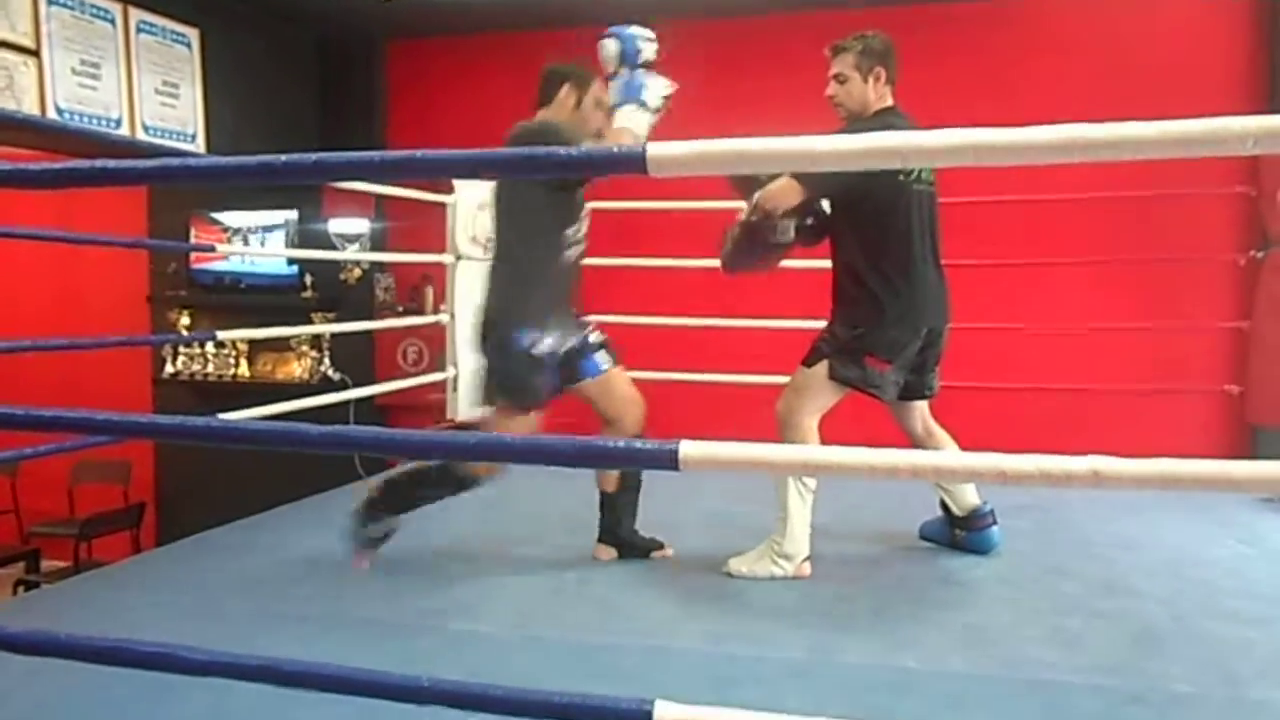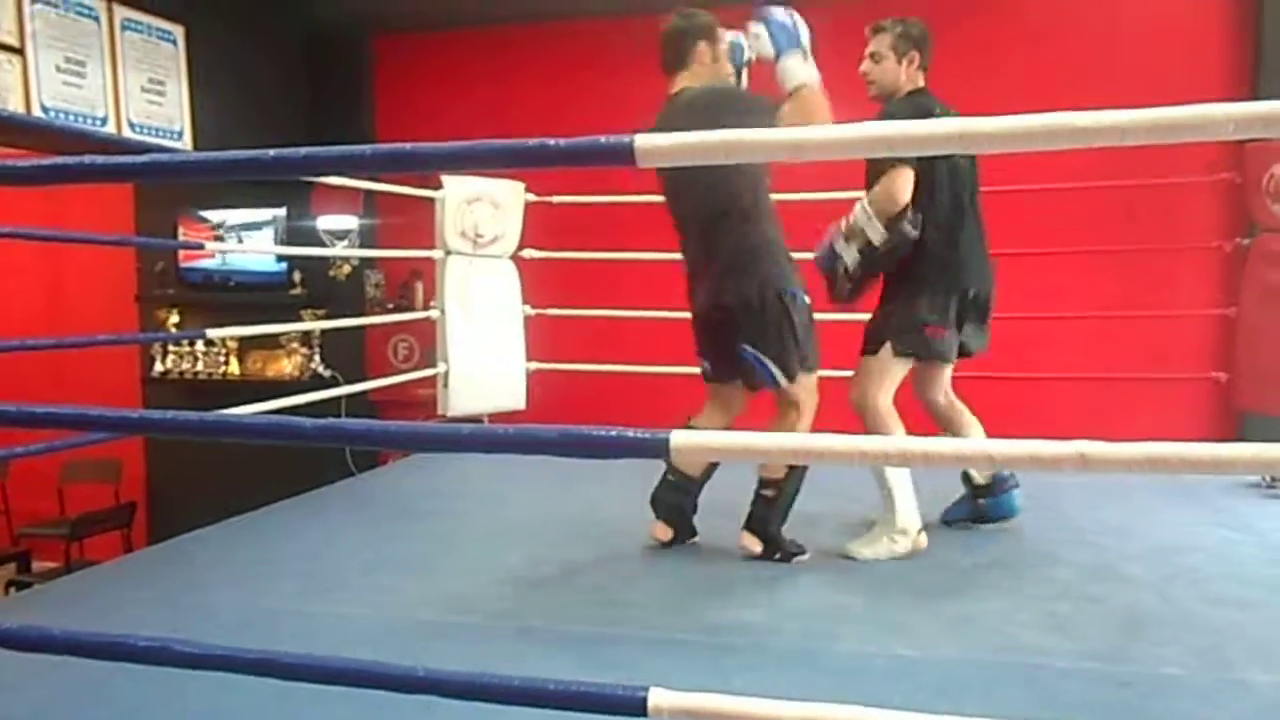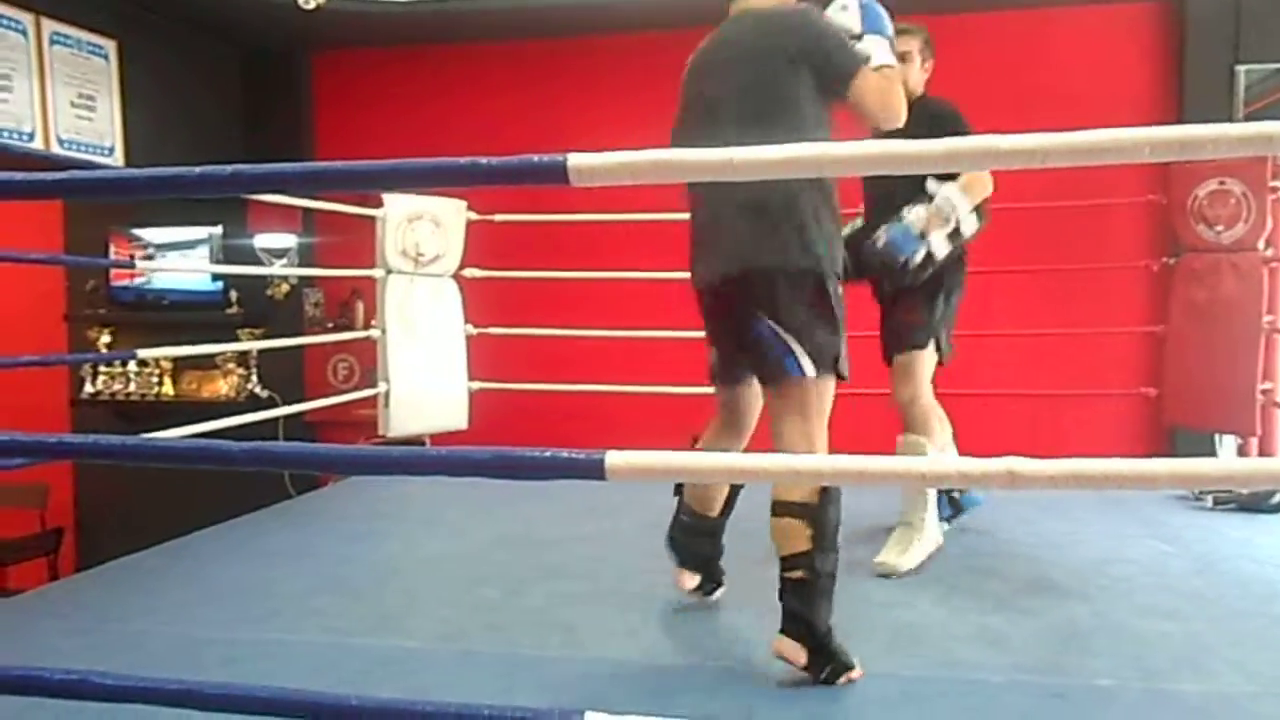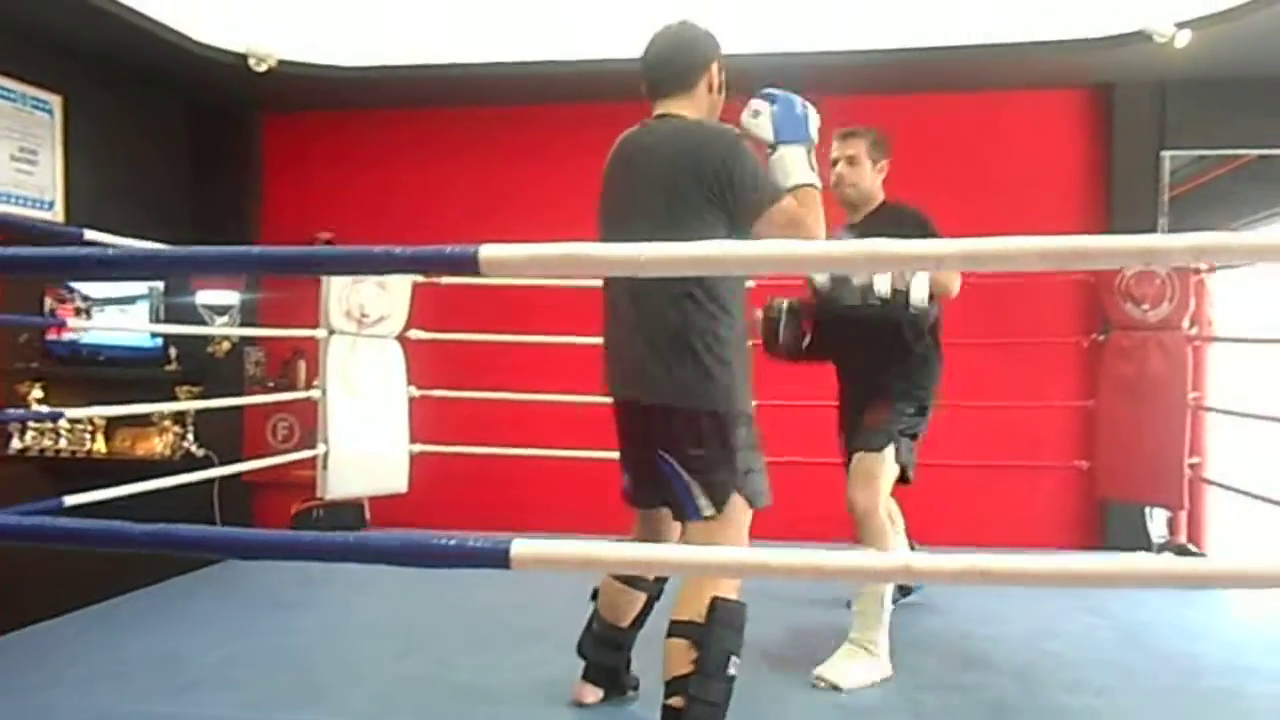
dt=0.7s
person 1, frame 1
left shoulder: (543, 133)
right shoulder: (539, 133)
right elbow: (618, 153)
left wrist: (633, 79)
right wrist: (635, 105)
left hip: (557, 320)
right hip: (523, 325)
left knee: (629, 412)
left ankle: (618, 535)
right ankle: (381, 509)
person 1, frame 2
left shoulder: (670, 119)
right shoulder: (711, 104)
right elbow: (816, 120)
left wrist: (740, 70)
right wrist: (790, 51)
left hip: (713, 290)
right hip: (758, 283)
left knee: (723, 405)
right knee: (801, 403)
left ankle: (671, 514)
right ankle: (764, 529)
person 1, frame 3
left shoulder: (704, 61)
right elbow: (889, 111)
left hip: (721, 263)
right hip: (790, 258)
left knee: (735, 417)
right knee: (803, 435)
left ankle: (693, 558)
right ankle: (804, 629)
person 1, frame 4
left shoulder: (626, 154)
right shoulder: (717, 146)
right elbow: (803, 236)
right wrist: (792, 146)
left hip: (639, 383)
right hip: (696, 387)
left knee: (656, 530)
right knee: (720, 554)
person 2, frame 1
left shoulder: (864, 139)
right shoulder: (910, 138)
left elbow: (778, 199)
left wrist: (751, 214)
right wrist: (808, 216)
left hip: (880, 313)
right hip: (923, 308)
left knee: (795, 411)
right knee: (916, 419)
left ankle: (788, 552)
right ankle: (974, 519)
person 2, frame 2
left shoulder: (902, 115)
right shoulder: (939, 114)
left elbow: (897, 192)
left wrist: (844, 244)
right wrist: (870, 243)
left hip: (928, 281)
right hip: (963, 275)
left knee: (870, 393)
right knee: (934, 391)
left ankle: (903, 526)
right ankle: (994, 488)
person 2, frame 3
left shoulder: (939, 117)
right shoulder: (880, 127)
left elbow: (980, 182)
left wrist: (924, 224)
right wrist: (854, 240)
left hip: (930, 274)
right hip: (895, 275)
left knee: (911, 391)
right knee: (910, 392)
left ankle: (919, 525)
right ankle: (953, 485)
person 2, frame 4
left shoulder: (904, 222)
right shoulder: (839, 239)
left elbow: (947, 283)
left wrist: (883, 278)
right wrist: (794, 322)
left hip: (902, 382)
right hip: (860, 383)
left knee: (864, 497)
right knee: (871, 493)
left ankle: (869, 647)
